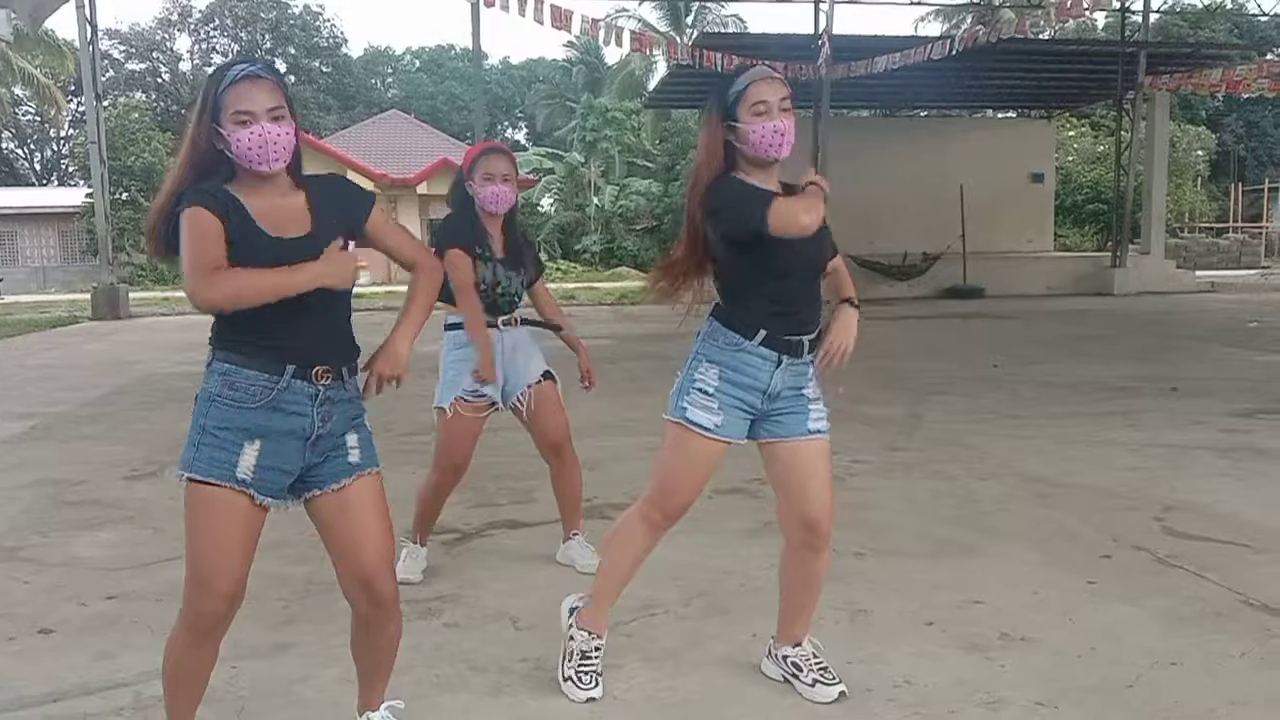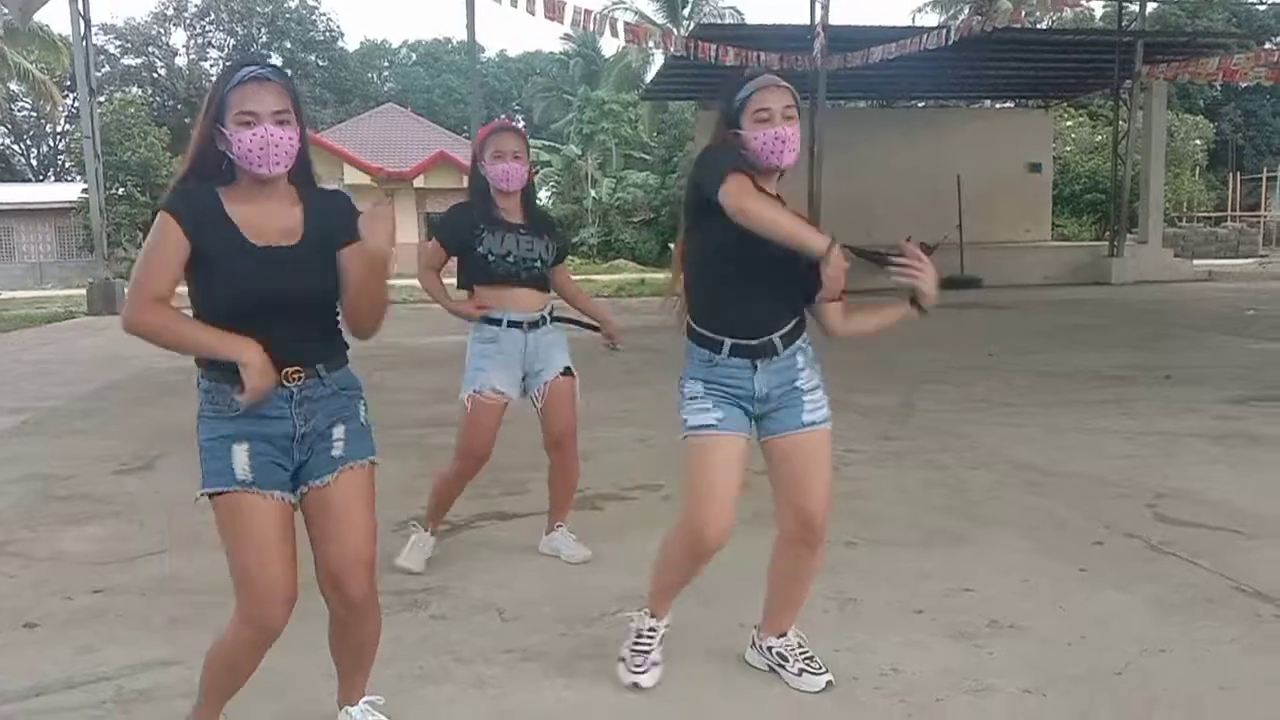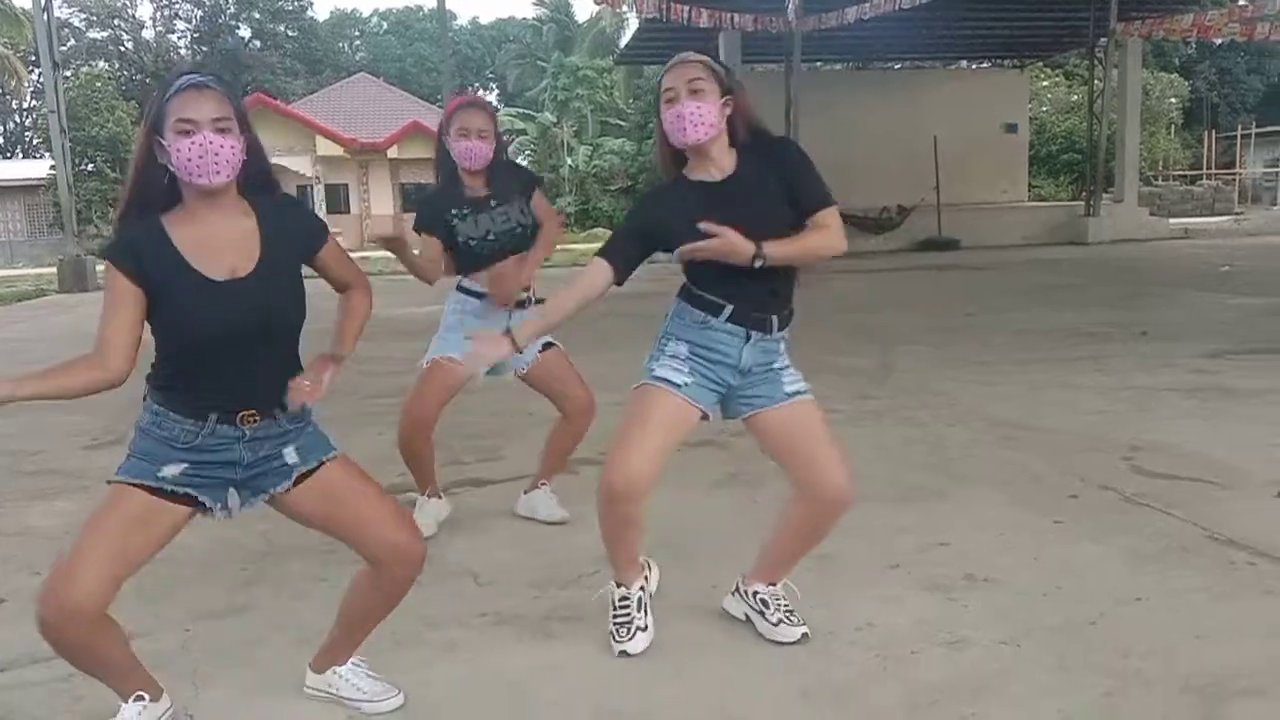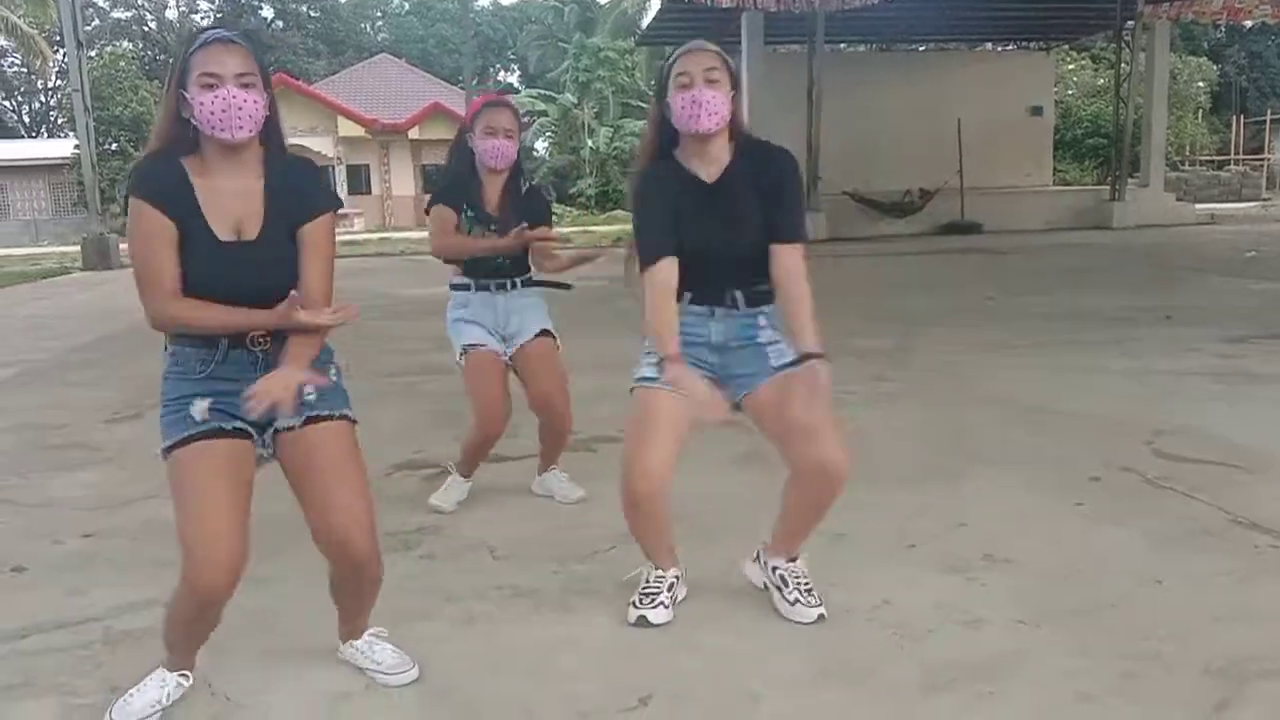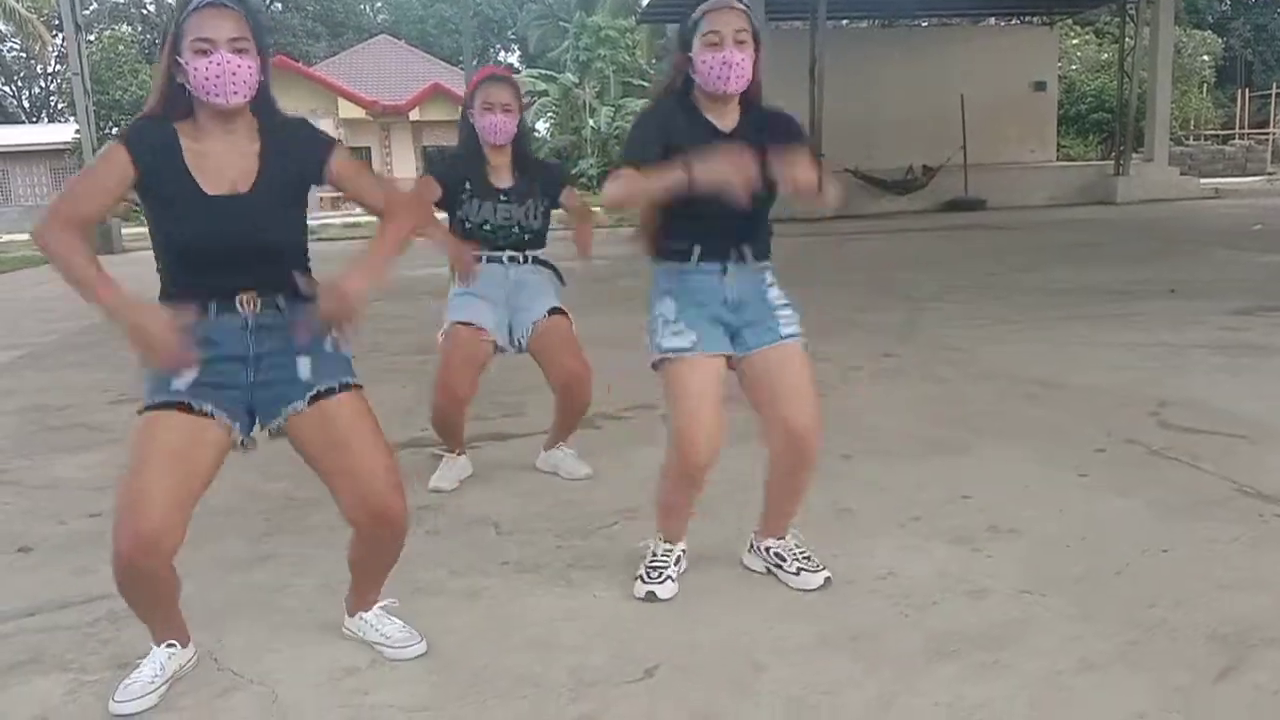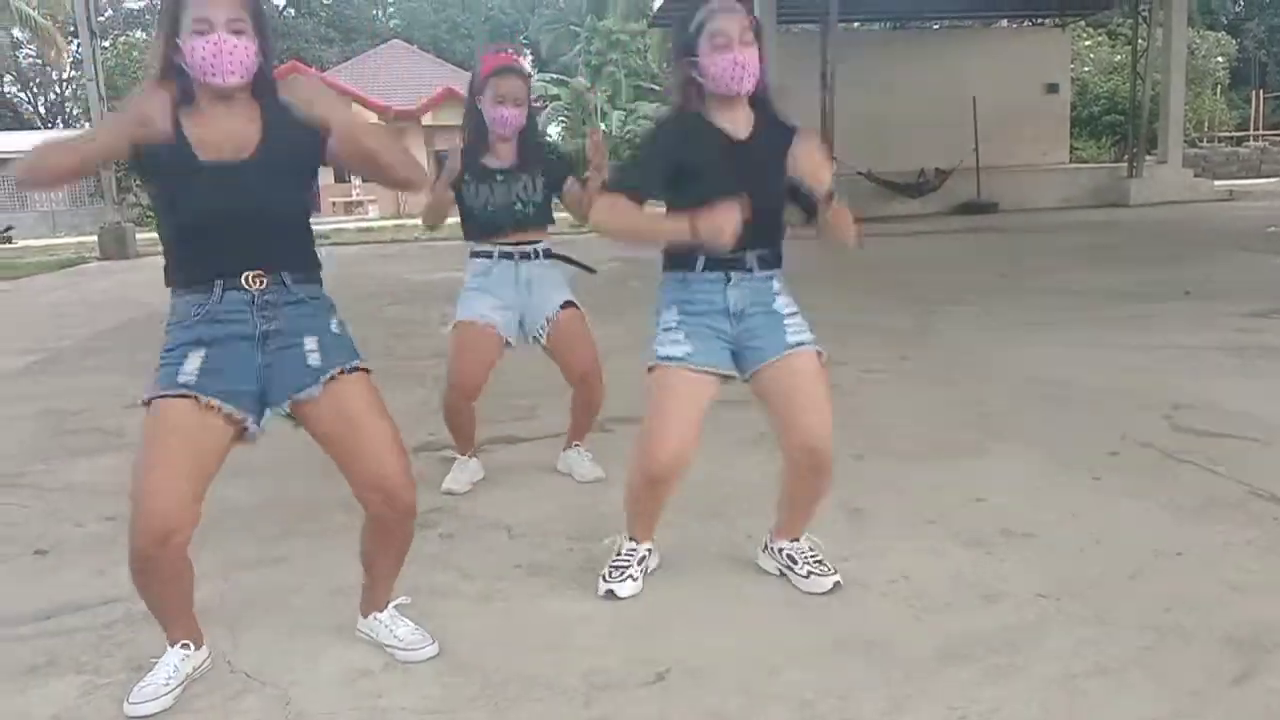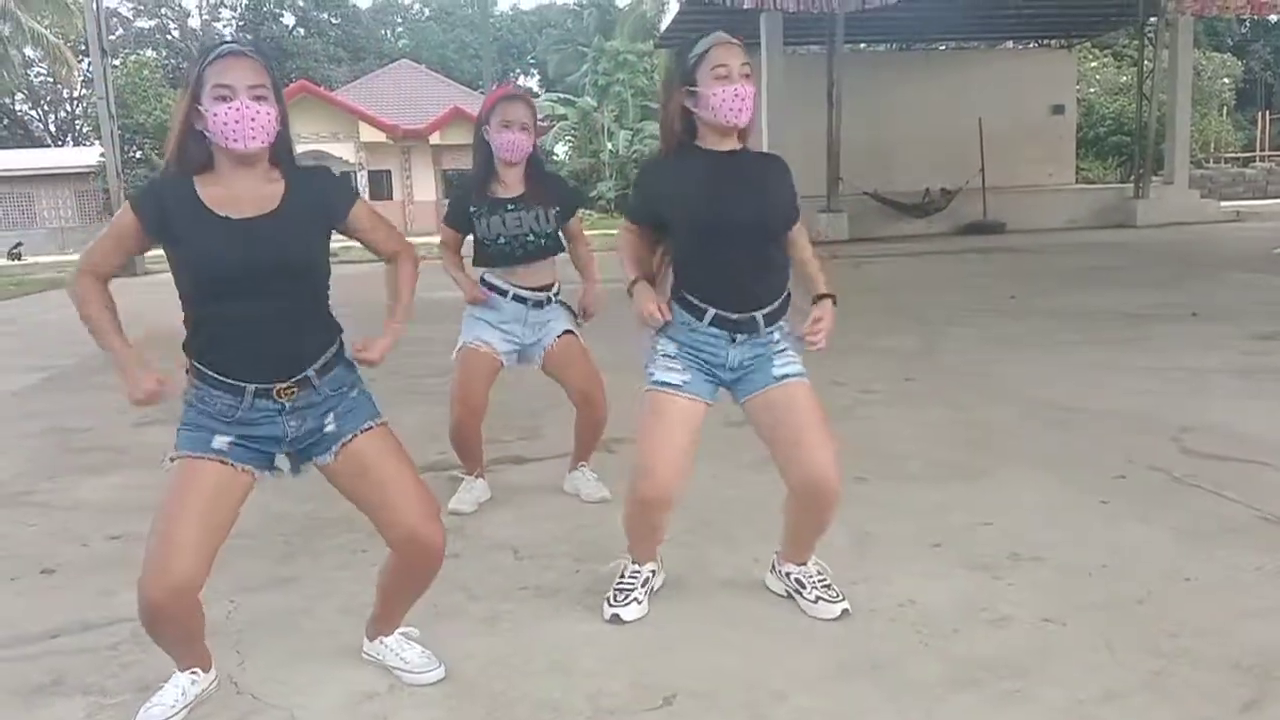
dt=0.4s
person 1, frame 1
left shoulder: (337, 196)
right shoulder: (207, 203)
left elbow: (428, 263)
right elbow: (209, 289)
left wrist: (401, 340)
right wrist: (321, 272)
left hip: (338, 407)
right hip: (247, 403)
left knee: (376, 587)
right knee: (212, 601)
person 1, frame 2
left shoulder: (332, 210)
right shoulder: (194, 208)
left elbow: (364, 325)
right elbow: (139, 312)
left wrist: (376, 258)
right wrist: (239, 347)
left hip: (330, 400)
right hip: (238, 412)
left knee: (353, 587)
right knee: (266, 606)
person 1, frame 3
left shoulder: (286, 219)
right shoulder: (139, 244)
left elbow: (357, 287)
right elbow: (109, 363)
left wrist: (333, 359)
left hip: (282, 430)
right hip: (180, 443)
left knee: (402, 551)
right knee: (65, 606)
left ankle: (331, 665)
person 1, frame 4
left shoulder: (302, 181)
right shoulder: (157, 182)
left elbow: (315, 309)
right elbow: (163, 307)
left wrist: (289, 369)
right wrist: (273, 319)
left hip: (298, 372)
right hip: (203, 376)
left knee: (353, 544)
right knee: (213, 571)
left ankle: (356, 635)
person 1, frame 5
left shoulder: (296, 144)
right shoulder: (149, 146)
left elbow: (403, 207)
right elbow: (58, 228)
left wrist: (362, 276)
right wrist: (129, 311)
left hip: (297, 339)
right hip: (195, 352)
left knee: (384, 509)
right knee: (141, 546)
left ankle: (364, 608)
right ankle: (171, 643)
person 1, frame 6
left shoulder: (298, 119)
right shoulder: (154, 123)
left elbow: (407, 175)
right elbow: (31, 173)
left wrist: (345, 119)
right wrist: (123, 127)
left hip: (301, 318)
right hip: (206, 328)
left knee: (394, 493)
right knee: (155, 532)
left ankle: (377, 609)
right ankle: (185, 645)
person 1, frame 7
left shoulder: (318, 188)
right shoulder: (166, 199)
left elbow: (401, 253)
right elbow: (87, 278)
left wrist: (391, 331)
right wrist: (128, 363)
left hip: (328, 394)
right hip: (223, 410)
left knee: (424, 539)
right knee: (163, 593)
left ankle: (383, 633)
person 2, frame 1
left shoulder: (793, 197)
right shoulder: (727, 194)
left elbow: (835, 264)
right elbow: (802, 220)
left wrist: (847, 309)
right wrist: (815, 188)
left hip: (797, 372)
right hip: (730, 363)
left knee: (813, 524)
right knee: (662, 506)
left ankle: (790, 649)
right ankle: (588, 623)
person 2, frame 2
left shoulder: (800, 226)
right shoulder: (718, 166)
left elbow: (837, 321)
right elbow: (742, 202)
left wrist: (915, 297)
right wrist: (827, 251)
left hip: (788, 371)
right hip: (715, 376)
left knee: (808, 521)
right knee: (707, 528)
left ankle: (773, 638)
right ankle: (652, 619)
person 2, frame 3
left shoulder: (778, 157)
right shoulder: (663, 204)
left elbow: (833, 238)
right elbow: (597, 274)
left wrist: (754, 251)
right wrist: (515, 336)
left hip: (767, 353)
right hip: (693, 347)
left knee: (831, 488)
right knee: (622, 481)
left ankle: (758, 589)
right ankle: (632, 581)
person 2, frame 4
left shoulder: (773, 165)
right shoulder: (657, 185)
left elbow: (789, 265)
right elbow: (660, 283)
left wrist: (809, 361)
right wrist: (674, 369)
left hip: (754, 330)
right hip: (682, 335)
left knee: (828, 461)
right knee: (642, 480)
left ankle: (777, 560)
right ankle: (663, 573)
person 2, frame 5
left shoulder: (775, 127)
right shoulder: (664, 120)
left elbow: (825, 193)
right elbow: (615, 194)
left wrist: (808, 178)
right wrist: (691, 172)
left hip: (755, 286)
right hip: (684, 289)
left knee: (802, 433)
right knee: (693, 449)
left ankle: (771, 540)
right ankle: (668, 544)
person 2, frame 6
left shoulder: (783, 136)
right shoulder: (678, 134)
left elbow: (844, 236)
right elbow: (605, 214)
left wrist: (824, 190)
right wrist: (692, 228)
left hip: (766, 297)
right hip: (694, 298)
left knee: (815, 447)
right knee: (662, 459)
left ankle: (785, 542)
right ankle: (637, 544)
person 2, frame 7
left shoulder: (772, 171)
right shoulder: (666, 172)
left elbow: (793, 237)
right elbow: (634, 233)
left wrist: (823, 297)
right wrist: (638, 285)
left hip: (767, 343)
right hip: (689, 341)
left knee: (820, 481)
right knee: (653, 487)
left ankle: (793, 565)
right ankle: (642, 565)
person 3, frame 1
left shoulder: (521, 243)
right shoulder: (455, 228)
left elbow: (543, 299)
right elbow: (464, 286)
left wrist: (579, 346)
right wrist: (484, 349)
left hip: (515, 340)
right hip: (468, 343)
left knee: (560, 443)
right knee: (450, 463)
left ankle: (573, 540)
right ankle: (416, 545)
person 3, frame 2
left shoulder: (542, 222)
right shoulder: (467, 216)
left elbow: (560, 278)
right elbow: (426, 268)
left wrist: (601, 318)
right wrist: (452, 304)
left hip: (546, 336)
right hip: (494, 339)
left knee: (562, 440)
right knee: (471, 453)
left ankle: (556, 531)
right ankle: (425, 532)
person 3, frame 3
left shoulder: (515, 177)
right shoulder: (438, 202)
left elbow: (552, 223)
right elbow: (432, 273)
left wrist: (526, 269)
right wrist: (401, 252)
left hip: (519, 313)
right hip: (470, 313)
left knee: (581, 404)
right knee: (415, 420)
left ankle: (536, 492)
right ankle: (431, 498)
person 3, frame 4
left shoulder: (532, 199)
right shoulder: (452, 187)
left elbow: (545, 262)
right elbow: (441, 243)
left wrist: (579, 257)
right wrist: (510, 242)
left hip: (522, 302)
right hip: (473, 306)
left knee: (554, 403)
right knee: (492, 416)
left ankle: (549, 472)
right ankle: (460, 475)
person 3, frame 5
left shoulder: (542, 173)
right shoulder: (456, 169)
left elbow: (579, 210)
right elbow: (414, 203)
left wrist: (584, 220)
left hip: (531, 285)
right hip: (477, 288)
left knee: (575, 381)
right knee: (451, 394)
left ankle: (555, 448)
right ankle: (455, 456)
person 3, frame 6
left shoulder: (543, 152)
right shoulder: (464, 158)
left elbow: (583, 210)
right elbow: (432, 220)
left wrist: (597, 173)
right wrist: (448, 179)
left hip: (542, 271)
right hip: (489, 276)
left knee: (587, 374)
right knee: (460, 387)
left ankle: (574, 449)
right ankle: (467, 458)
person 3, frame 7
left shoulder: (553, 189)
right shoulder: (470, 195)
left elbow: (578, 240)
right elbow: (448, 250)
left wrist: (591, 285)
right wrist: (464, 280)
left hip: (547, 310)
right hip: (493, 310)
left knee: (592, 397)
right knee: (464, 410)
left ankle: (579, 470)
right ankle: (474, 478)
